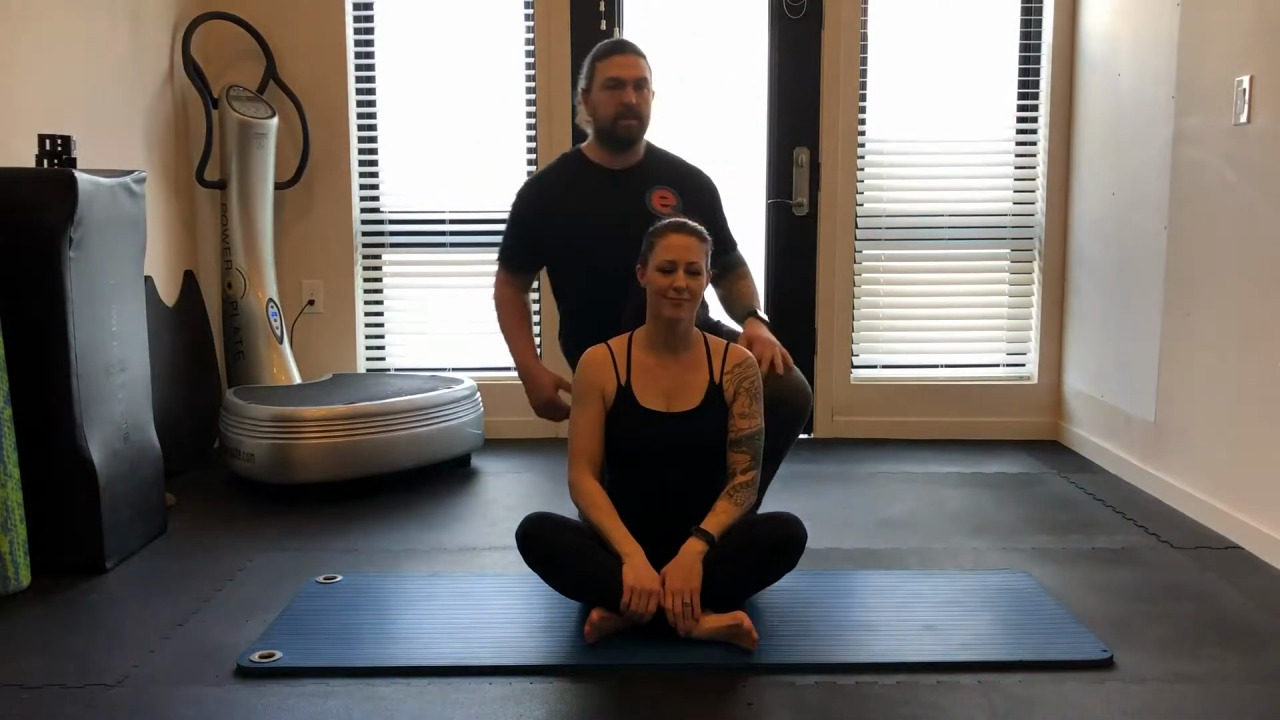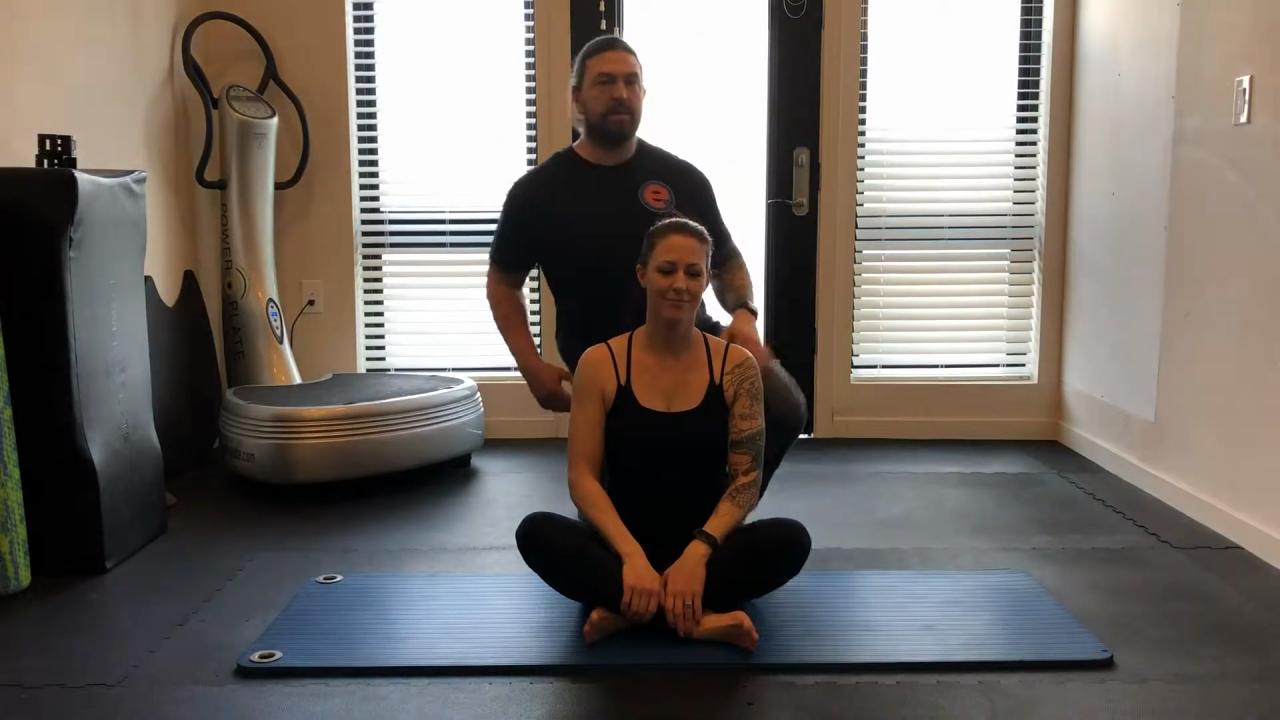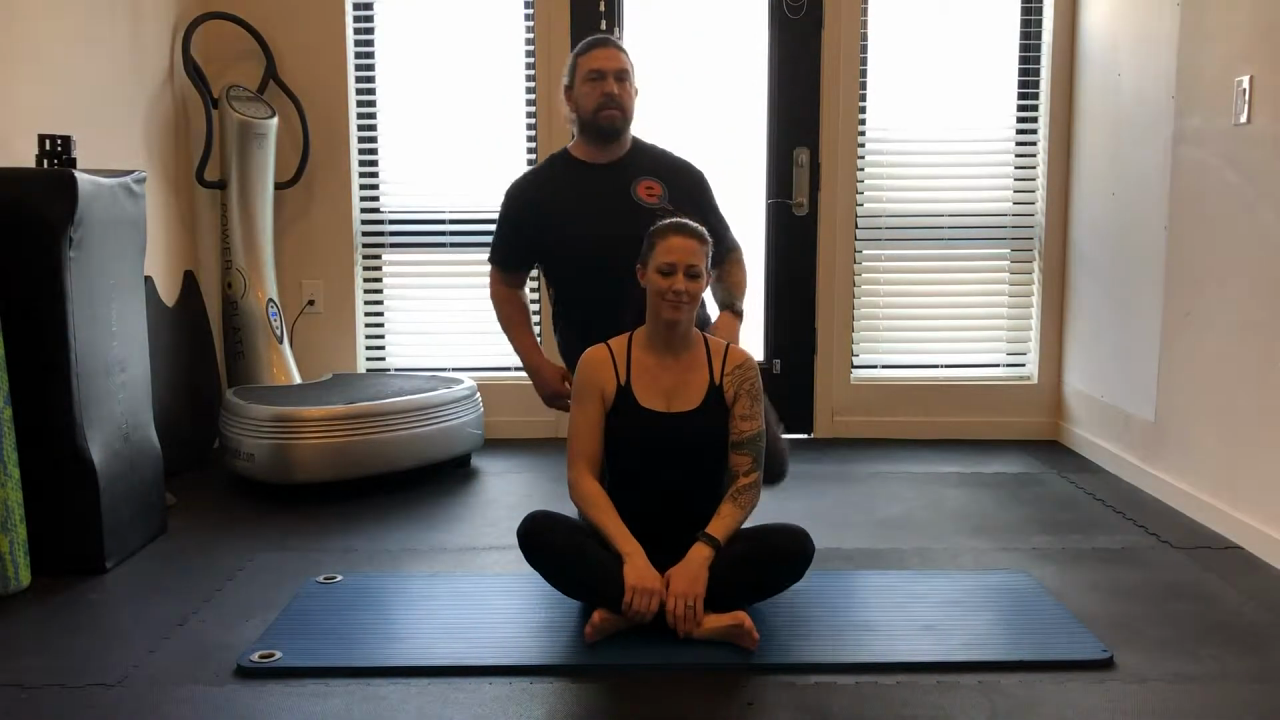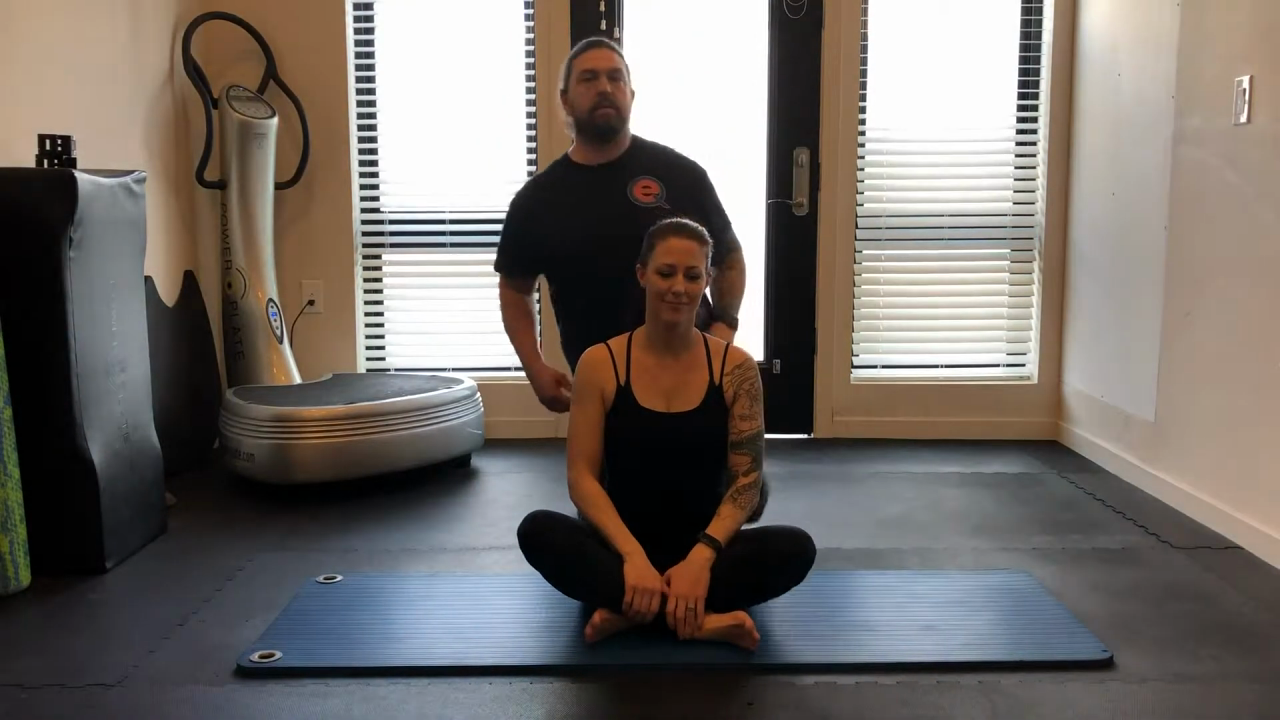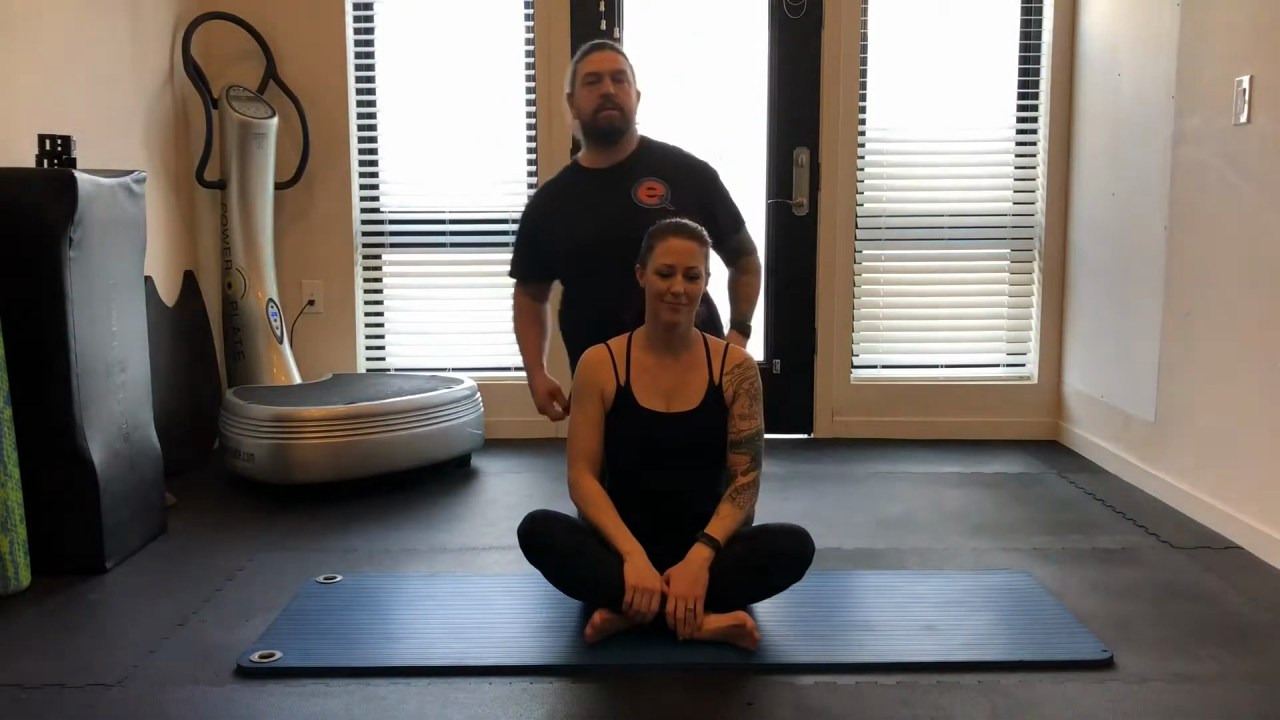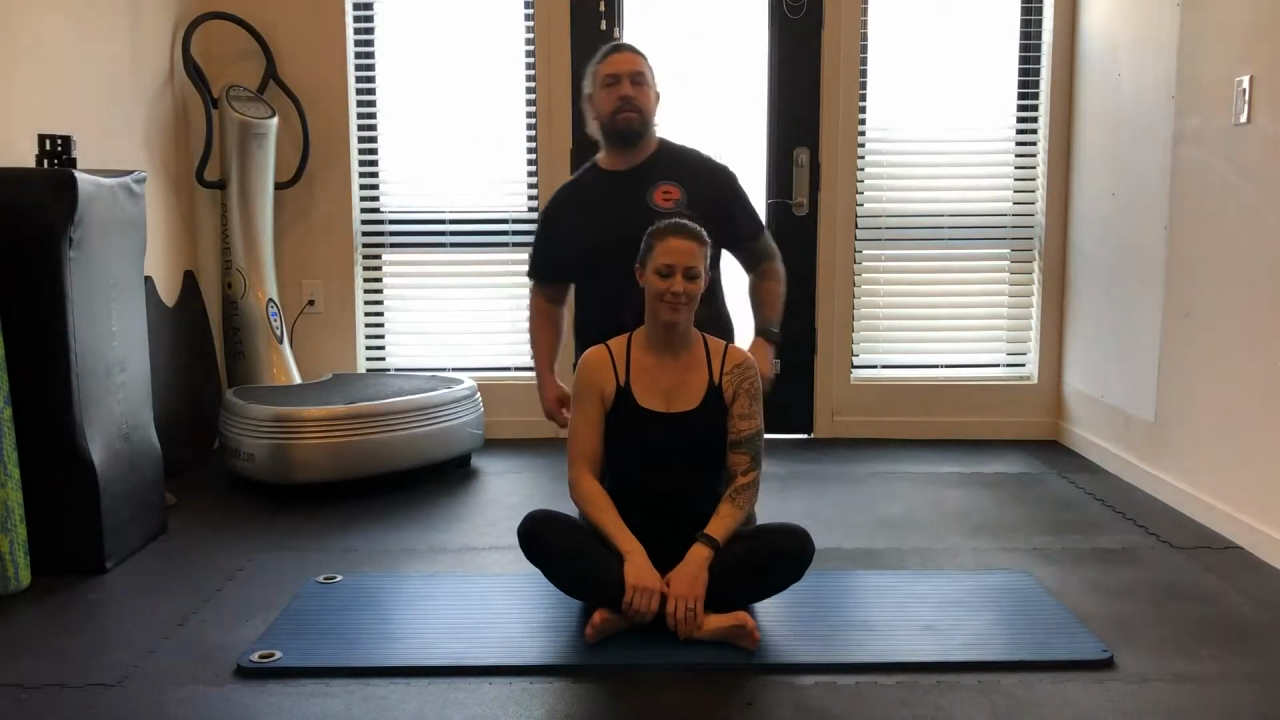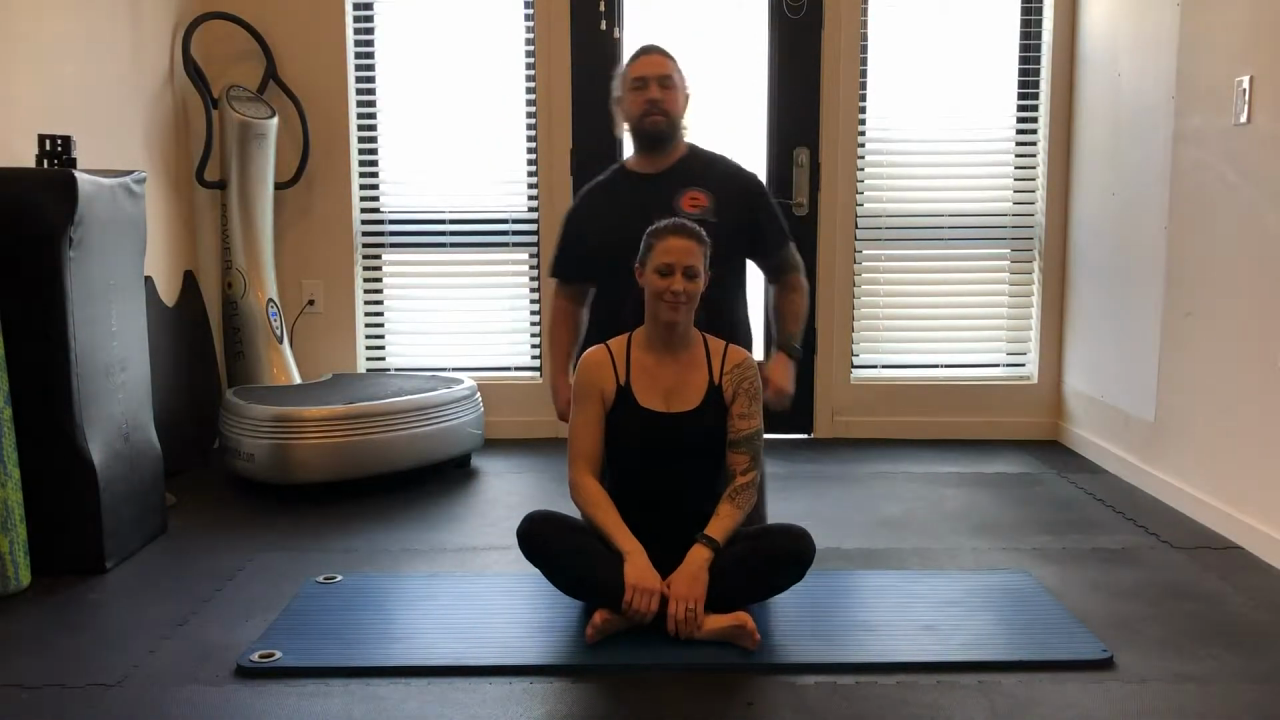
dt=0.1s
person 1, frame 1
left shoulder: (736, 366)
right shoulder: (600, 364)
left elbow: (745, 479)
right elbow: (583, 477)
left wrist: (694, 548)
right wrist: (632, 556)
left hip: (703, 549)
right hip: (624, 549)
left knee: (787, 533)
right knee: (536, 532)
left ankle: (631, 610)
right ankle: (699, 618)
person 1, frame 2
left shoulder: (737, 366)
right shoulder: (599, 364)
left elbow: (747, 479)
right elbow: (582, 477)
left wrist: (698, 552)
right wrist: (632, 555)
left hip: (704, 550)
right hip: (624, 547)
left knee: (790, 539)
right knee: (535, 532)
left ankle: (629, 609)
right ankle: (699, 618)
person 1, frame 3
left shoulder: (737, 368)
right shoulder: (599, 364)
left elbow: (747, 481)
right elbow: (582, 477)
left wrist: (701, 554)
right wrist: (633, 556)
left hip: (704, 550)
right hip: (623, 550)
left knee: (794, 546)
right knee: (537, 531)
left ankle: (630, 610)
right ankle: (701, 618)
person 1, frame 4
left shoulder: (736, 367)
right shoulder: (599, 364)
left elbow: (747, 480)
right elbow: (581, 477)
left wrist: (702, 556)
right wrist: (633, 555)
left hip: (705, 549)
right hip: (623, 549)
left knee: (795, 548)
right knee: (537, 531)
left ankle: (630, 610)
right ankle: (701, 618)
person 1, frame 5
left shoulder: (736, 367)
right shoulder: (599, 364)
left elbow: (745, 480)
right elbow: (582, 477)
left wrist: (700, 556)
right wrist: (633, 555)
left hip: (704, 549)
right hip: (624, 549)
left knee: (794, 546)
right knee: (537, 530)
left ankle: (631, 610)
right ankle: (702, 619)
person 1, frame 6
left shoulder: (736, 366)
right shoulder: (599, 364)
left elbow: (745, 480)
right elbow: (582, 477)
left wrist: (700, 556)
right wrist: (633, 554)
left hip: (705, 548)
right hip: (623, 548)
left knee: (794, 545)
right knee: (537, 529)
left ankle: (630, 609)
right ankle: (701, 619)
person 1, frame 7
left shoulder: (736, 366)
right shoulder: (599, 365)
left elbow: (745, 480)
right elbow: (583, 477)
left wrist: (699, 558)
right wrist: (634, 554)
left hip: (706, 549)
right hip: (625, 549)
left knee: (794, 545)
right knee: (537, 529)
left ankle: (631, 610)
right ankle: (702, 619)
person 2, frame 1
left shoulder: (689, 183)
right shoulder: (546, 192)
left elbow: (730, 271)
right elbow: (511, 285)
left wrist: (754, 322)
right wrist: (531, 372)
left knee: (789, 394)
person 2, frame 2
left shoulder: (681, 179)
right shoulder: (539, 192)
left elbow: (726, 261)
right elbow: (503, 282)
left wrist: (744, 312)
right wrist: (531, 363)
left knee: (783, 407)
person 2, frame 3
left shoulder: (677, 176)
right shoulder: (534, 191)
left elbow: (726, 256)
right elbow: (505, 280)
left wrist: (730, 315)
right wrist: (536, 362)
left knee: (767, 460)
person 2, frame 4
left shoulder: (677, 173)
right shoulder: (537, 200)
left elbow: (728, 254)
right elbow: (514, 287)
left wrist: (724, 325)
right wrist: (535, 368)
person 2, frame 5
left shoulder: (687, 175)
right shoulder: (550, 203)
left elbow: (744, 257)
right elbow: (530, 293)
left wrist: (739, 333)
right wrist: (536, 374)
person 2, frame 6
left shoulder: (705, 178)
right shoulder: (567, 203)
left elbow: (765, 263)
right elbow: (548, 296)
left wrist: (764, 341)
right wrist: (546, 377)
person 2, frame 7
left shoulder: (734, 186)
right shoulder: (593, 203)
left elbow: (788, 274)
right elbow: (569, 295)
left wrist: (784, 352)
right wrist: (560, 378)
